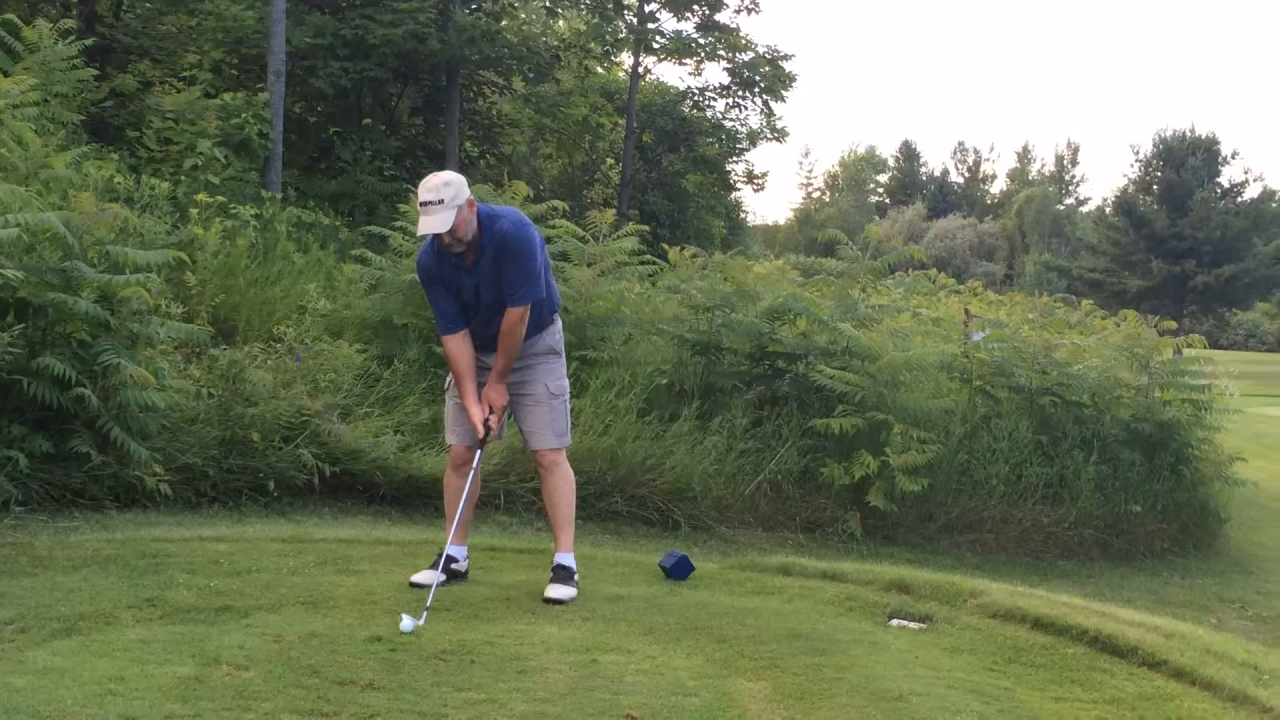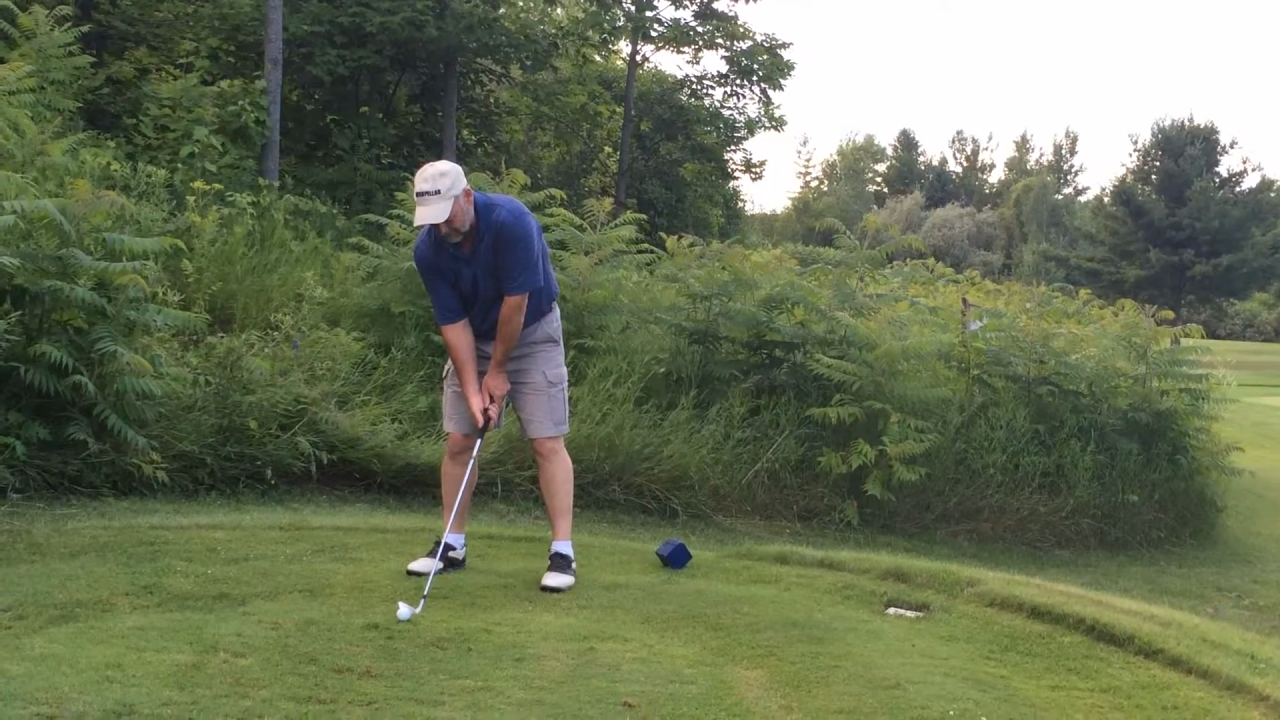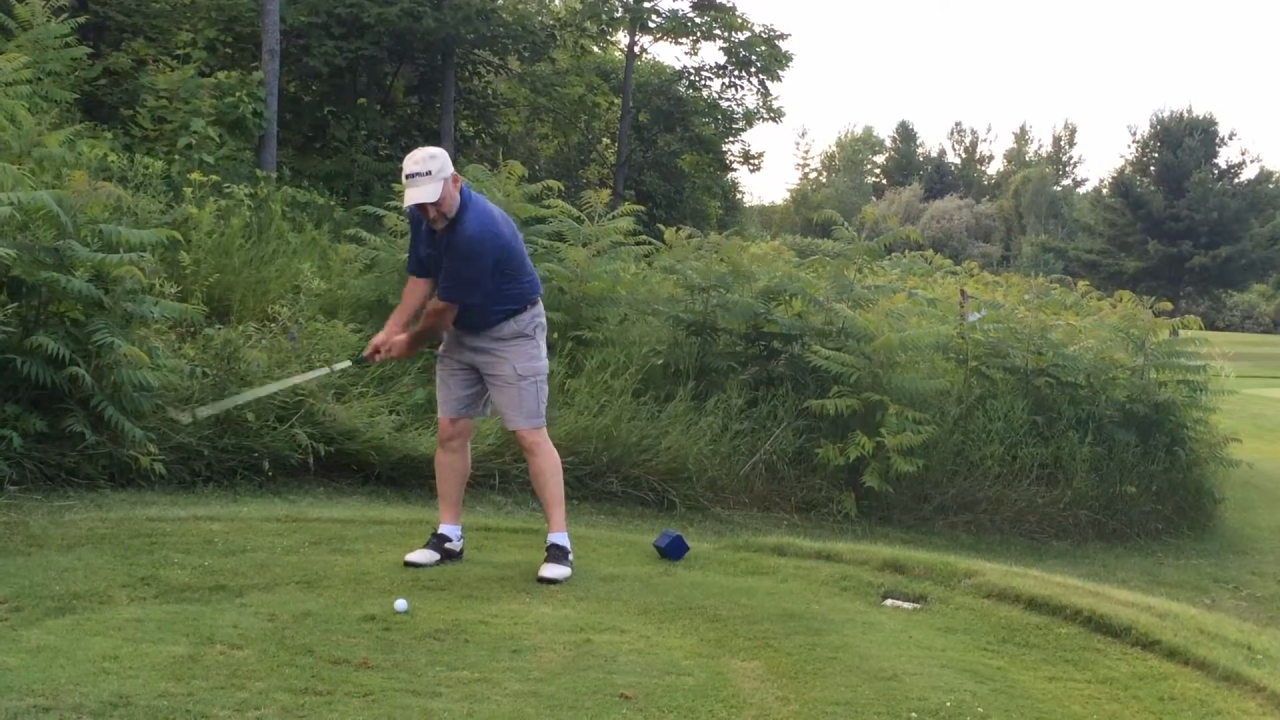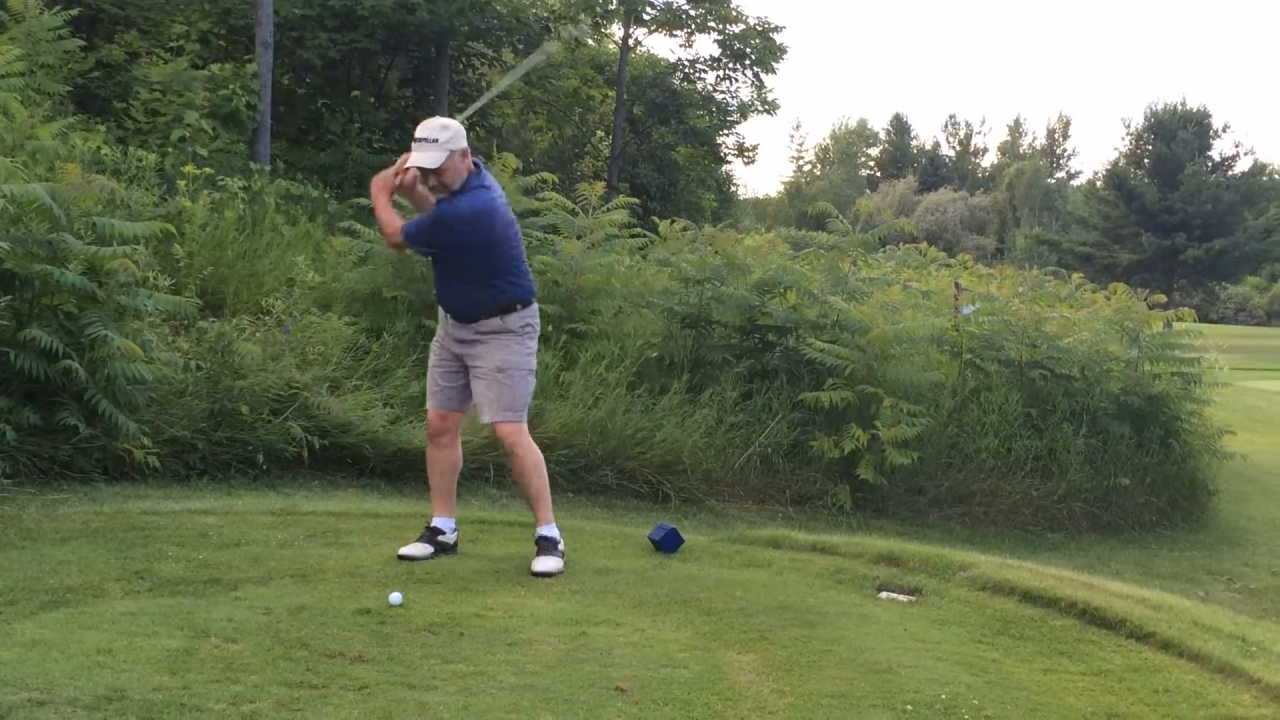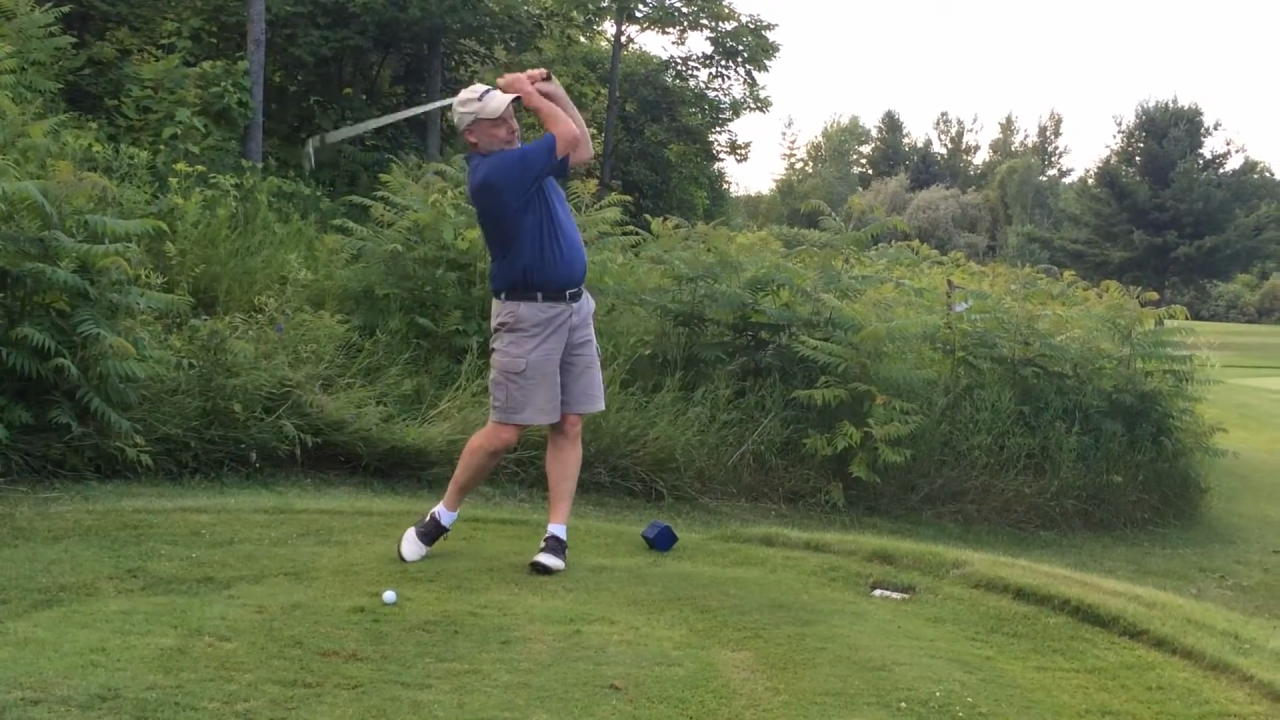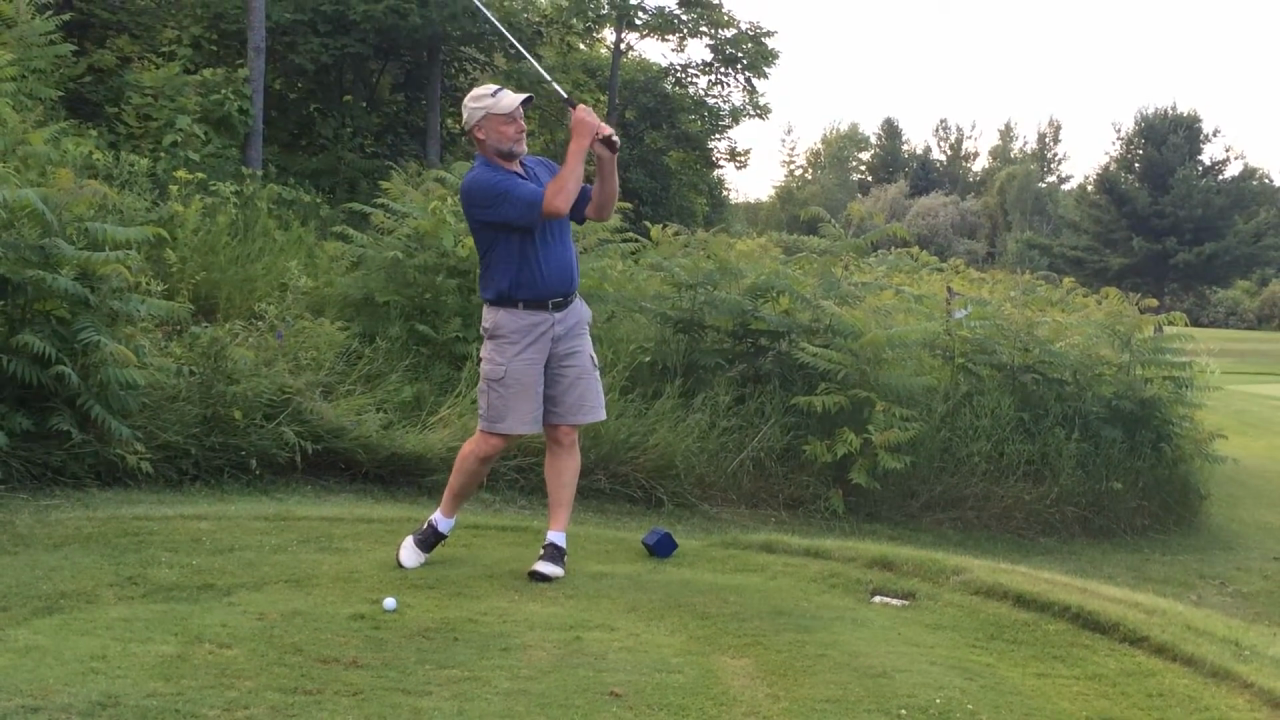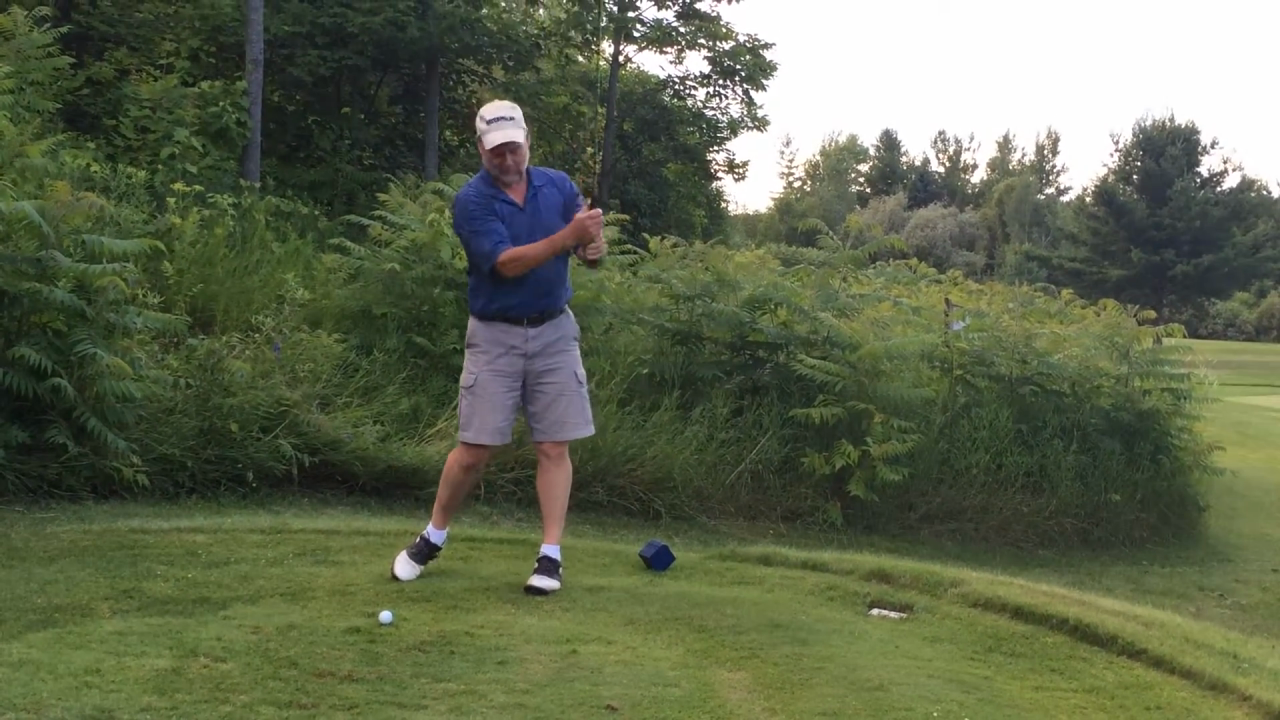
dt=0.7s
person 1, frame 1
left shoulder: (513, 231)
right shoulder: (430, 259)
left elbow: (518, 313)
right elbow: (453, 332)
left wrist: (498, 382)
right wrist: (471, 402)
left hip: (533, 347)
right hip: (474, 352)
left knee: (549, 455)
right knee: (460, 453)
left ankle: (565, 564)
right ankle: (455, 556)
person 1, frame 2
left shoulder: (510, 221)
right shoulder: (427, 249)
left elbow: (516, 301)
right elbow: (453, 322)
left wrist: (498, 370)
right wrist: (471, 390)
left hip: (532, 335)
right hip: (472, 341)
left knee: (547, 443)
right knee: (458, 442)
left ankle: (562, 552)
right ankle: (452, 544)
person 1, frame 3
left shoulder: (477, 232)
right shoulder: (424, 215)
left elbow: (443, 307)
right elbow: (421, 278)
left wrist: (409, 341)
right wrist: (389, 330)
left hip: (512, 331)
right hip: (460, 330)
left knee: (530, 435)
right knee: (450, 431)
left ankle: (558, 543)
right ankle: (448, 536)
person 1, frame 4
left shoulder: (468, 210)
right shoulder: (470, 180)
left elbow: (397, 236)
right elbow: (438, 219)
left wrist: (380, 191)
right wrist: (412, 189)
left hip: (506, 329)
right hip: (455, 323)
left knee: (509, 432)
right knee: (439, 425)
left ankle: (549, 536)
right ankle: (443, 528)
person 1, frame 5
left shoulder: (511, 154)
right shoulder: (495, 175)
left elbow: (580, 150)
right elbow: (567, 137)
left wrist: (550, 91)
right wrist: (532, 91)
left hip: (574, 306)
right hip: (527, 316)
left knee: (569, 426)
right knee: (504, 433)
left ankle: (557, 534)
right ankle: (442, 516)
person 1, frame 6
left shoulder: (541, 166)
right shoulder: (480, 184)
left elbow: (599, 210)
right elbow: (554, 205)
left wrist: (606, 158)
right wrist: (578, 140)
left hip: (569, 315)
right hip: (515, 322)
left knee: (565, 433)
right knee: (493, 438)
left ankle: (556, 542)
right ankle: (438, 524)
person 1, frame 7
left shoulder: (558, 184)
right shoulder: (470, 200)
left elbow: (584, 248)
right elbow: (507, 264)
left wrist: (594, 248)
right wrist: (569, 236)
left hip: (554, 331)
right hip: (495, 335)
left knee: (554, 447)
right knee: (474, 448)
left ankle: (550, 555)
right ankle: (432, 537)
